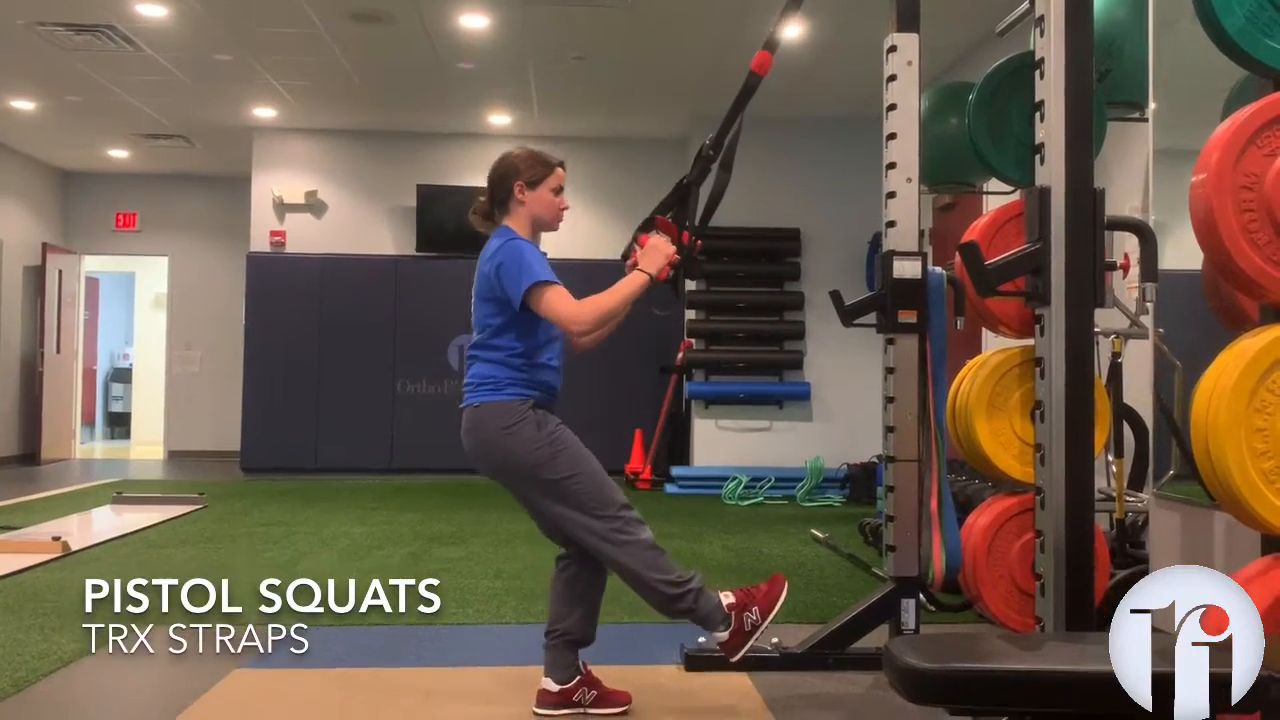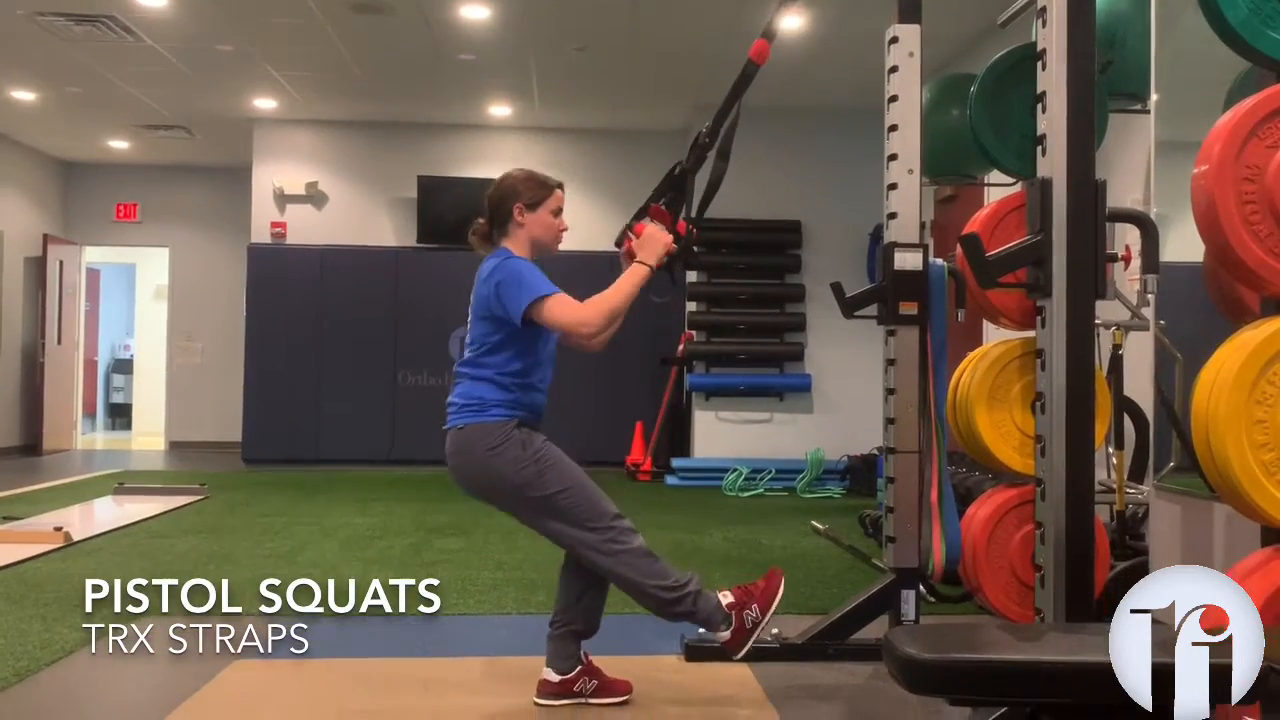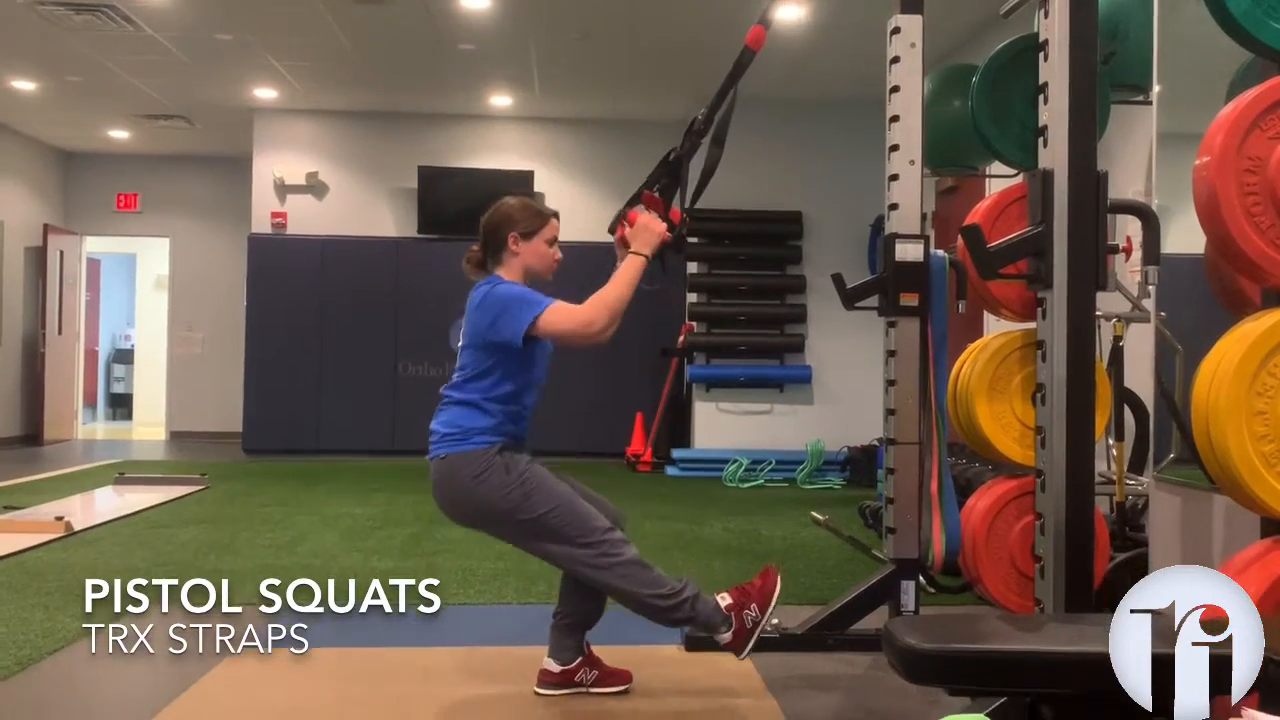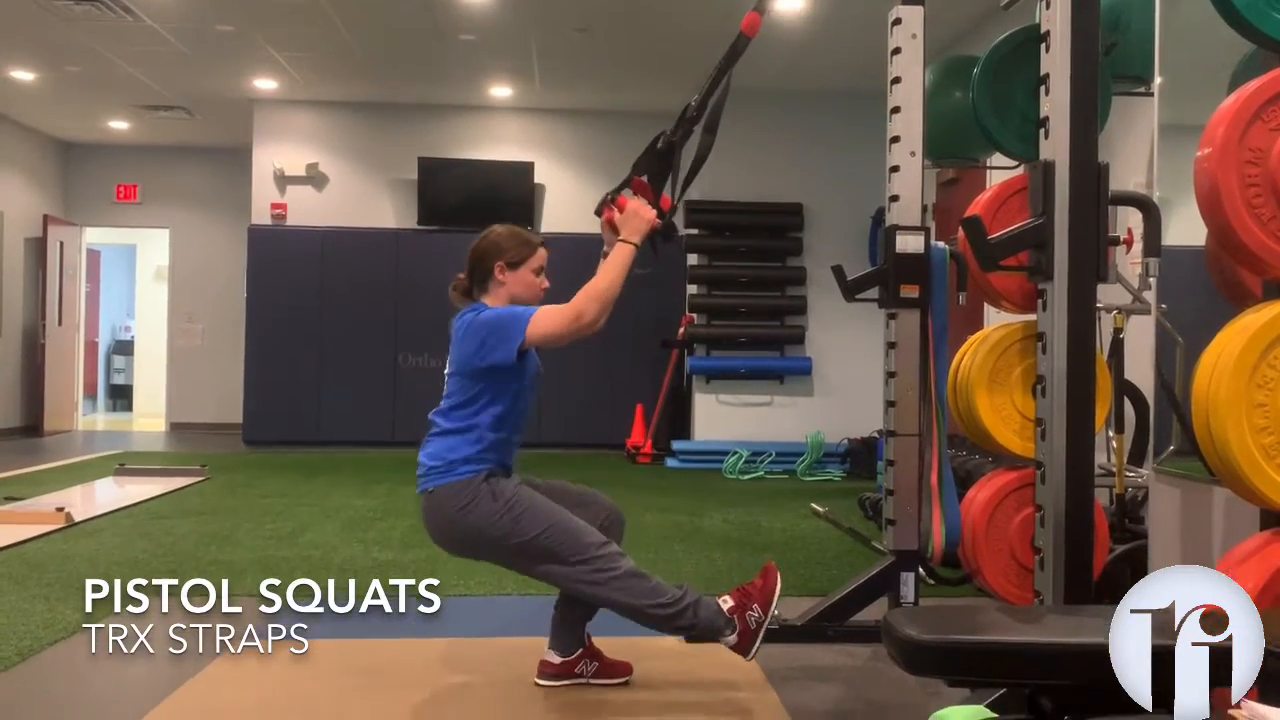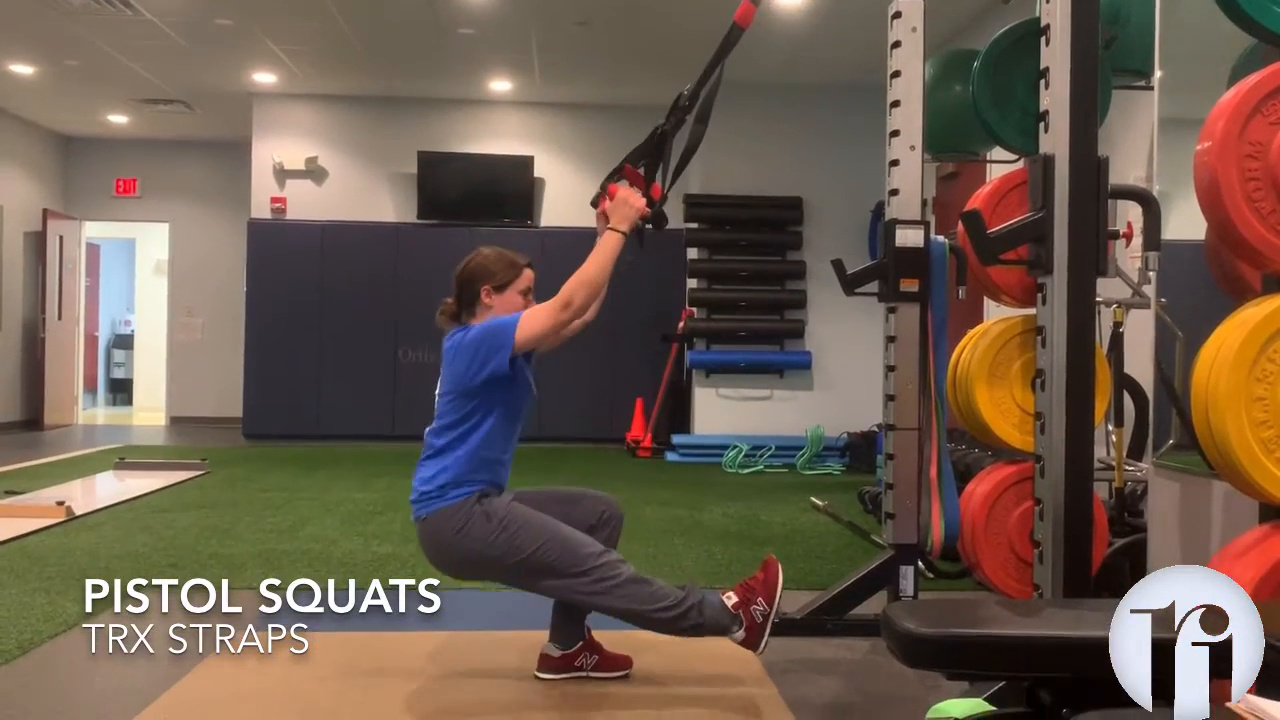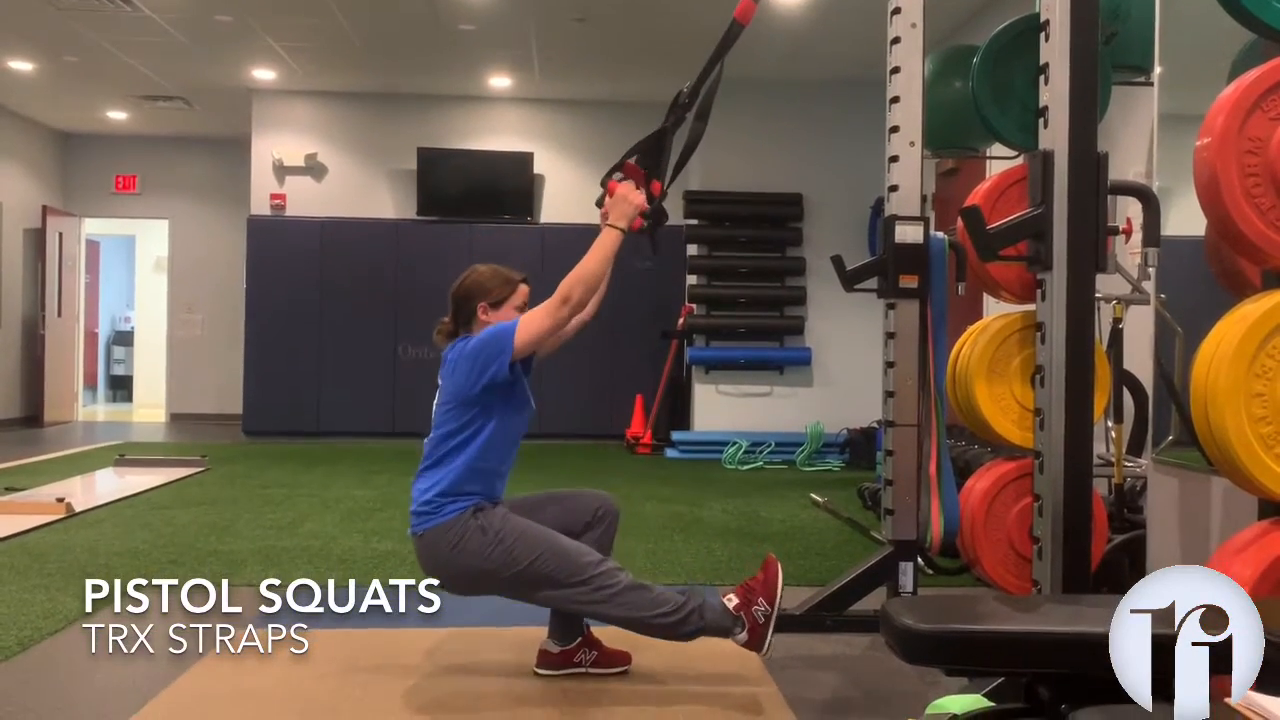
dt=0.2s
person 1, frame 1
left shoulder: (514, 253)
right shoulder: (512, 251)
left elbow: (580, 338)
right elbow: (578, 319)
left wrist: (635, 278)
right wrist: (645, 272)
left hip: (503, 421)
right hip: (508, 419)
left knee: (589, 540)
right knee: (613, 524)
right ankle: (720, 617)
person 1, frame 2
left shoulder: (512, 273)
right shoulder: (508, 272)
left elbow: (592, 337)
right elbow: (586, 323)
left wrist: (634, 269)
right wrist: (645, 262)
left hip: (493, 438)
right hip: (490, 440)
left knee: (594, 534)
right knee: (606, 531)
left ankle: (564, 671)
right ankle: (720, 615)
person 1, frame 3
left shoulder: (507, 300)
right shoulder: (499, 298)
left elbow: (596, 329)
right elbow: (591, 323)
left wrist: (624, 259)
right wrist: (641, 251)
left hip: (484, 458)
right hip: (472, 467)
left knee: (599, 527)
right knee: (598, 542)
left ankle: (565, 662)
right ankle: (721, 617)
person 1, frame 4
left shoulder: (498, 326)
right shoulder: (484, 324)
left elbow: (590, 320)
right elbow: (583, 315)
left wrist: (612, 247)
right wrist: (631, 239)
left hip: (476, 486)
right hip: (460, 497)
left knee: (602, 519)
right knee: (595, 556)
left ankle: (565, 654)
right ankle: (724, 620)
person 1, frame 5
left shoulder: (492, 351)
right shoulder: (474, 344)
left elbow: (581, 314)
right elbow: (568, 305)
left wrist: (606, 234)
right wrist: (618, 229)
left hip: (471, 507)
right hip: (456, 521)
left knee: (601, 514)
right knee: (597, 569)
left ankle: (566, 648)
right ankle: (729, 615)
person 1, frame 6
left shoulder: (494, 364)
right shoulder: (475, 356)
left elbow: (580, 312)
right elbow: (565, 302)
left wrist: (613, 228)
right wrist: (616, 225)
left hip: (470, 520)
right hip: (454, 535)
left knee: (597, 512)
right knee: (596, 578)
left ankle: (565, 645)
right ankle: (731, 617)
